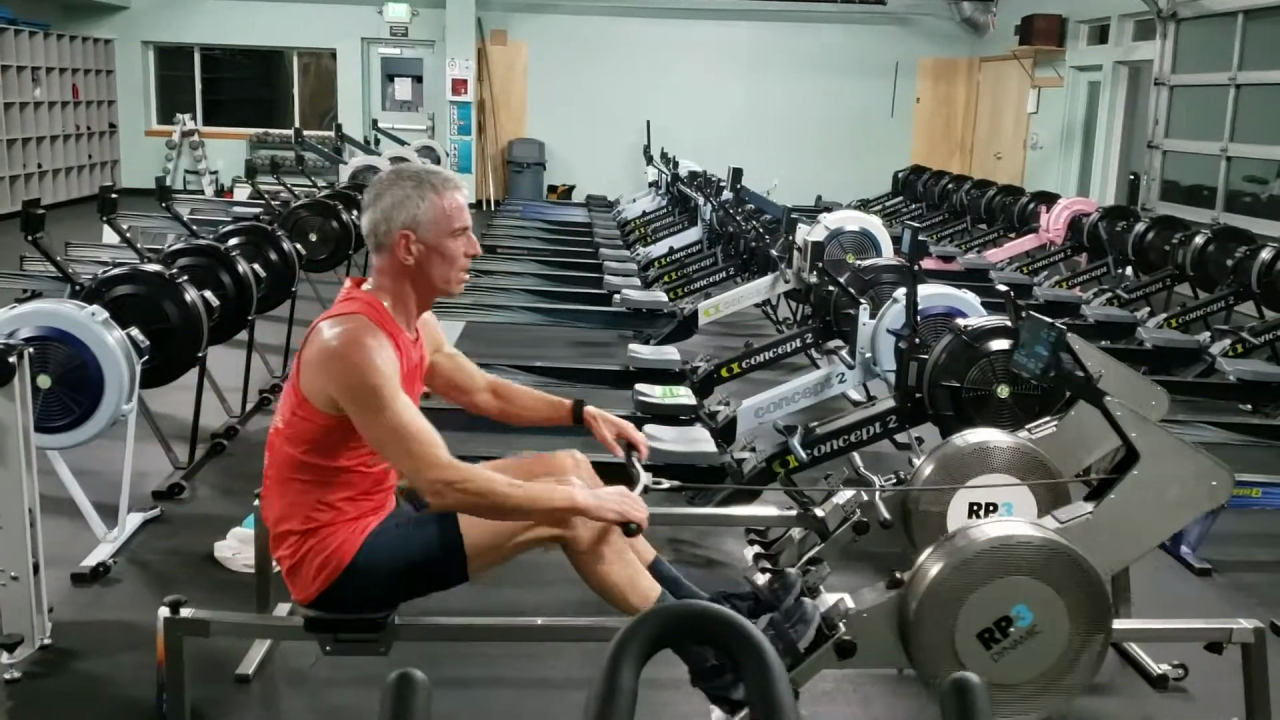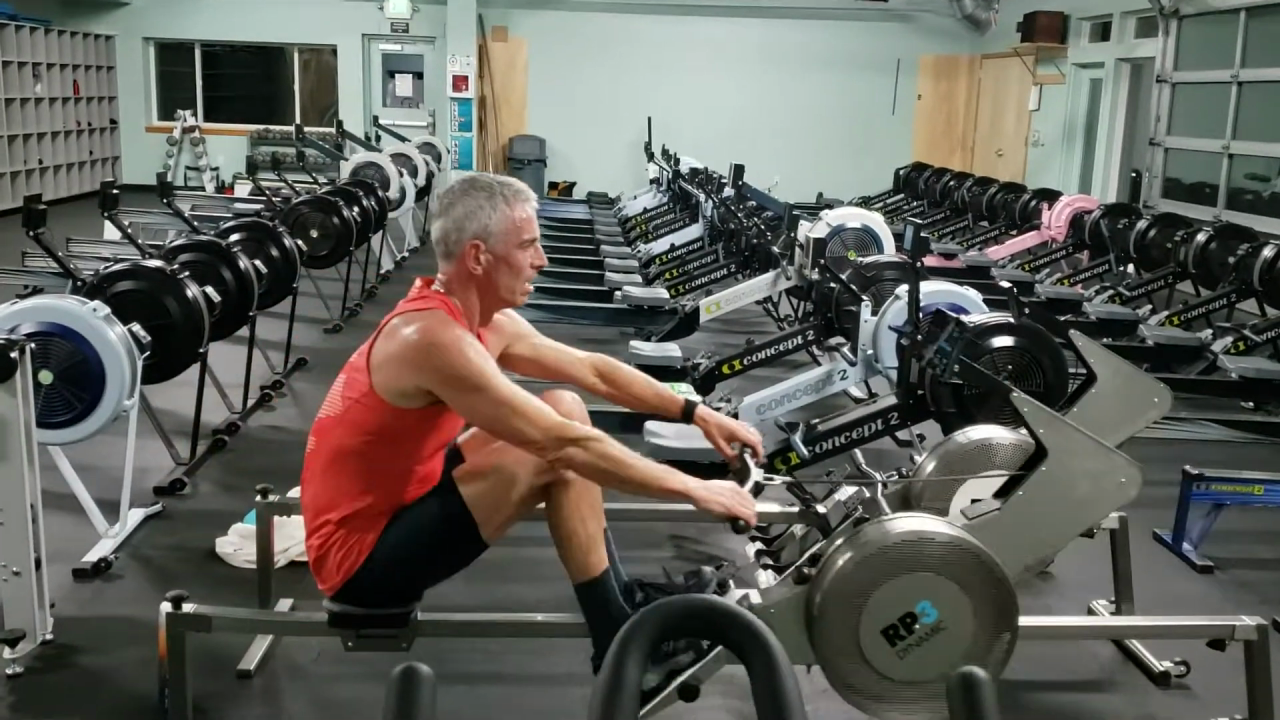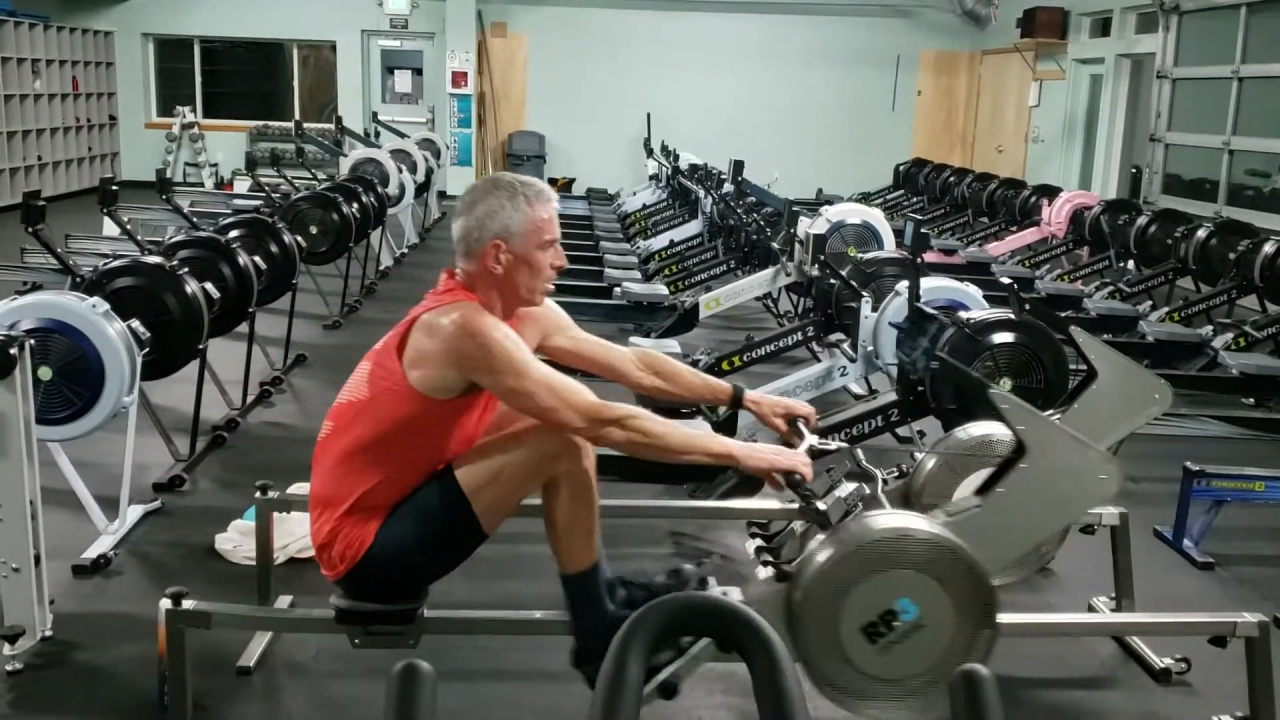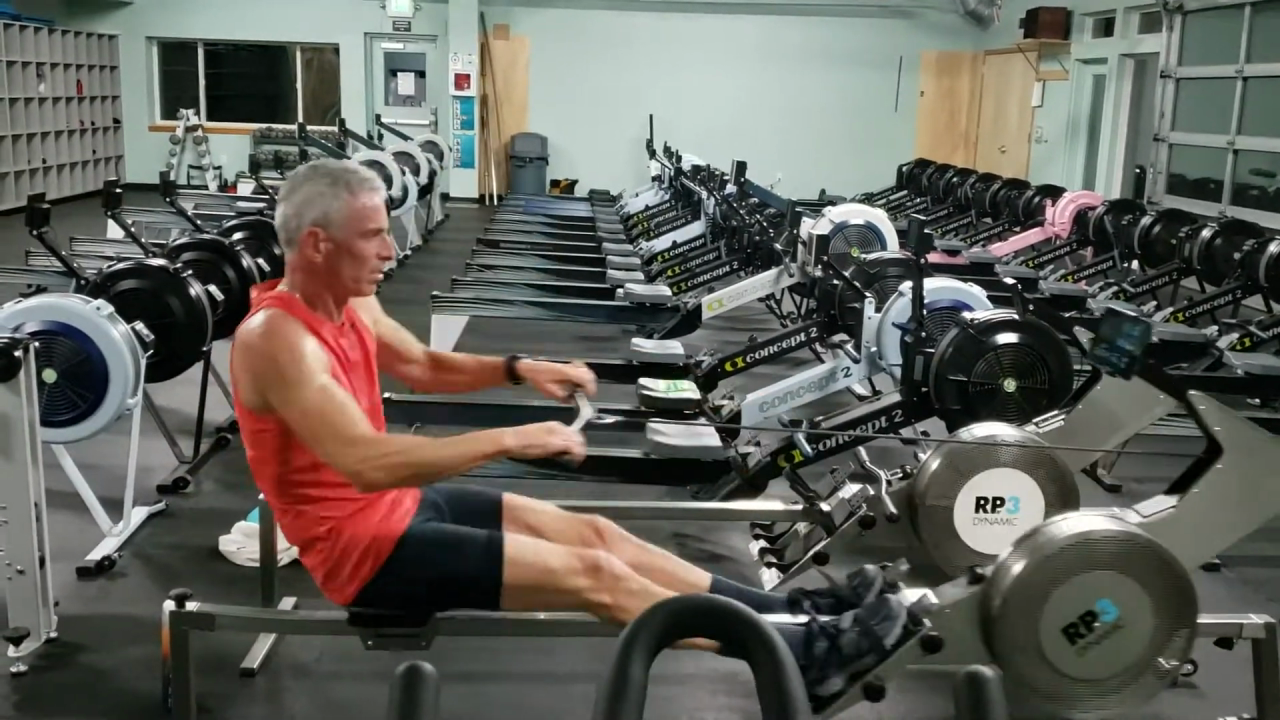
dt=0.5s
person 1, frame 1
left shoulder: (408, 318)
right shoulder: (353, 342)
left elbow: (485, 390)
right elbow: (443, 485)
left wrist: (582, 413)
right wrist: (587, 501)
left hip: (371, 516)
right hip: (336, 557)
left knee: (566, 466)
right knee: (564, 510)
right ankle: (712, 659)
person 1, frame 2
left shoulder: (483, 319)
right shoulder: (433, 338)
left elbow: (592, 370)
right elbow: (564, 447)
left wrist: (697, 414)
right wrist: (692, 491)
left hip: (392, 506)
right hip: (362, 558)
left knee: (561, 412)
right knee: (557, 444)
left ankle: (615, 600)
person 1, frame 3
left shoulder: (518, 311)
right shoulder: (465, 330)
left elbow: (634, 365)
right elbow: (607, 423)
left wrist: (748, 399)
right wrist: (742, 452)
left hip: (399, 494)
right hip: (367, 548)
left knee: (558, 411)
right knee: (566, 438)
left ankle: (592, 593)
right ankle: (600, 633)
person 1, frame 4
left shoulder: (347, 303)
right shoulder: (275, 337)
left elbow: (424, 365)
right elbow: (372, 463)
left wrist: (520, 369)
right wrist: (513, 440)
left hip: (401, 513)
right hip: (368, 550)
left knee: (593, 535)
right knee: (593, 577)
left ankle: (798, 610)
right ankle: (806, 656)
